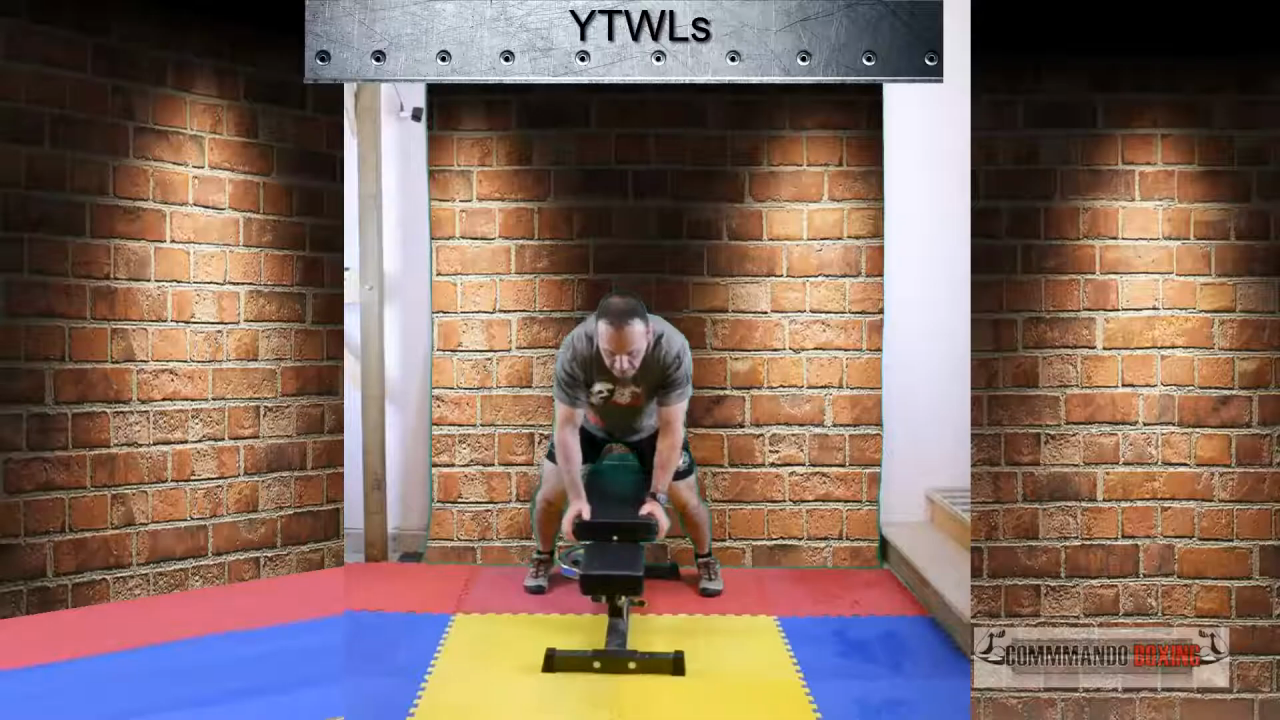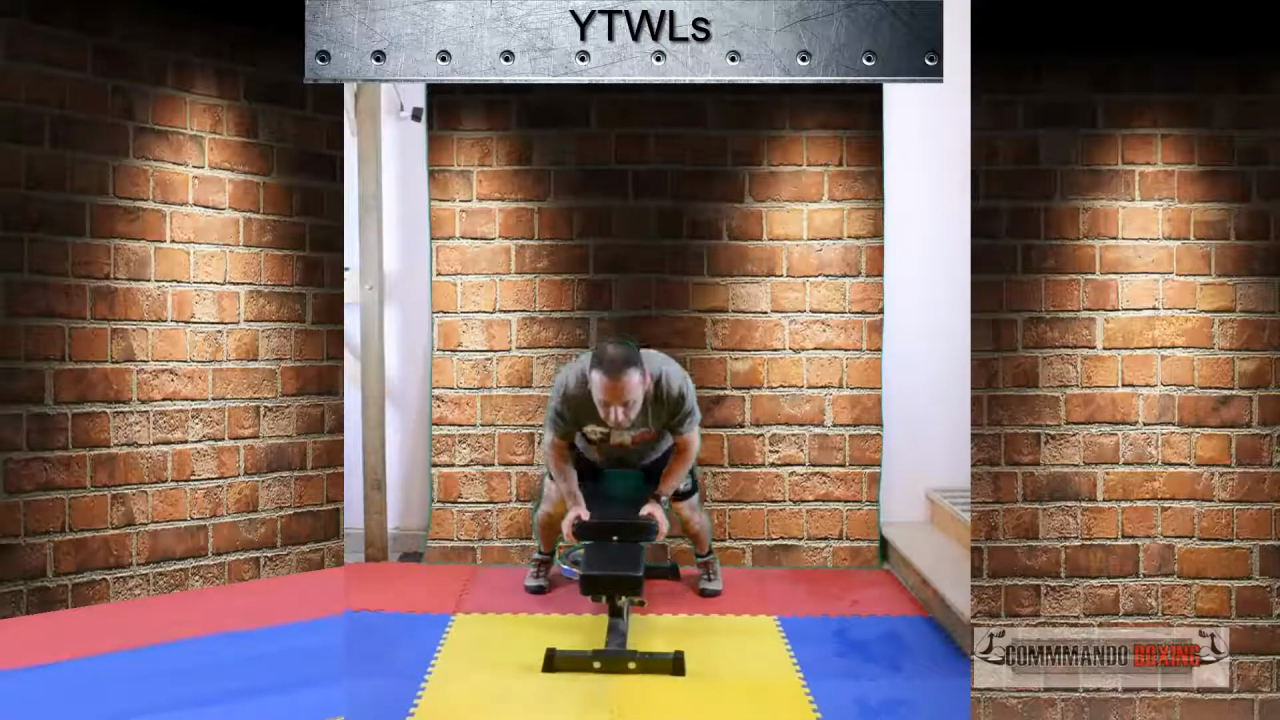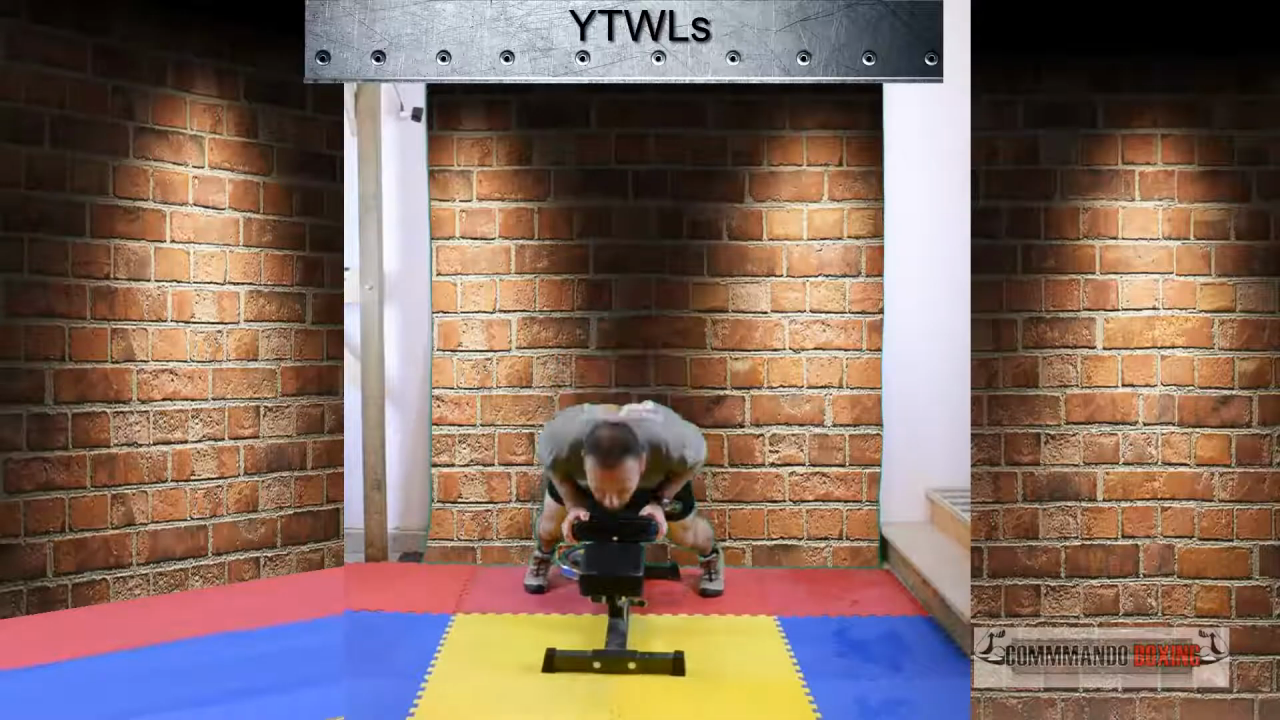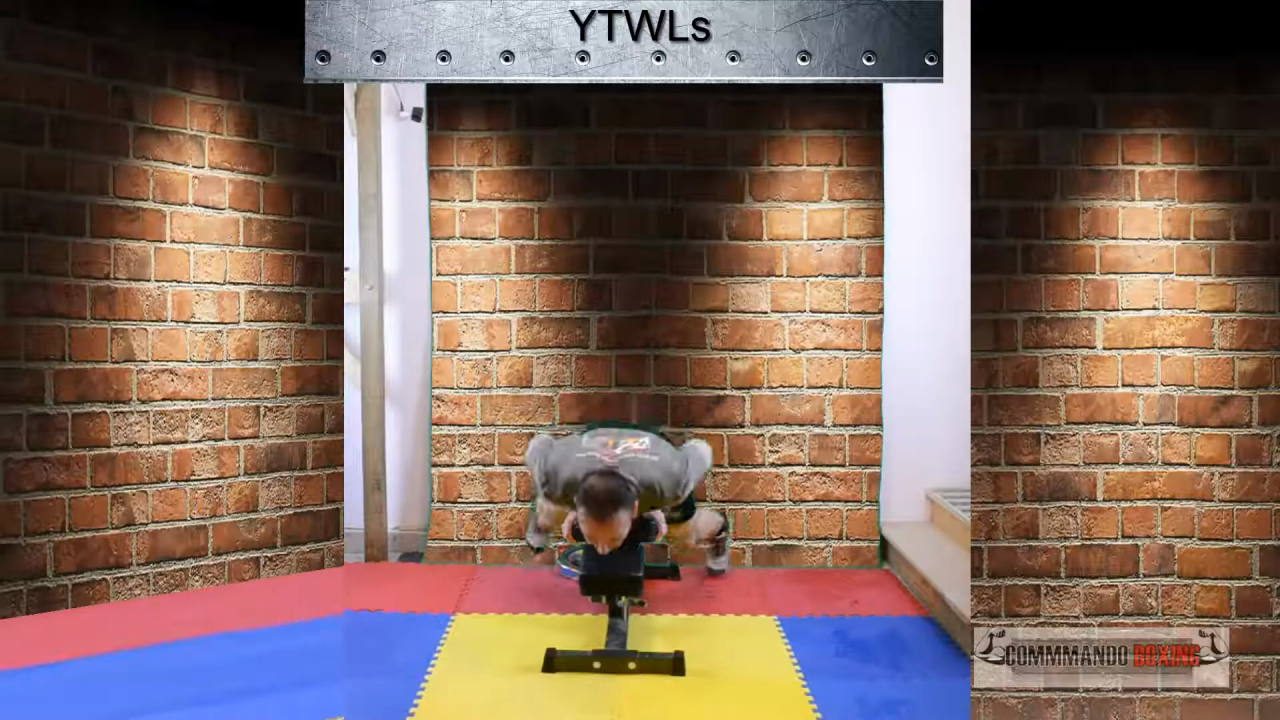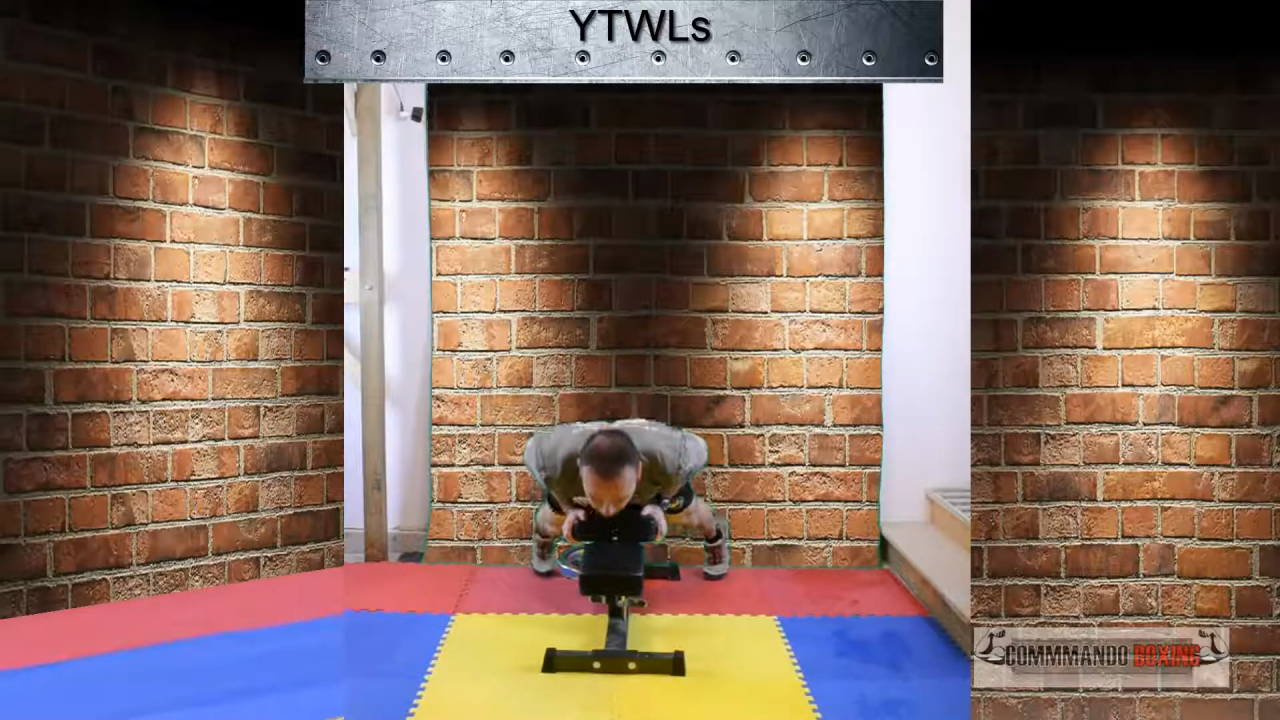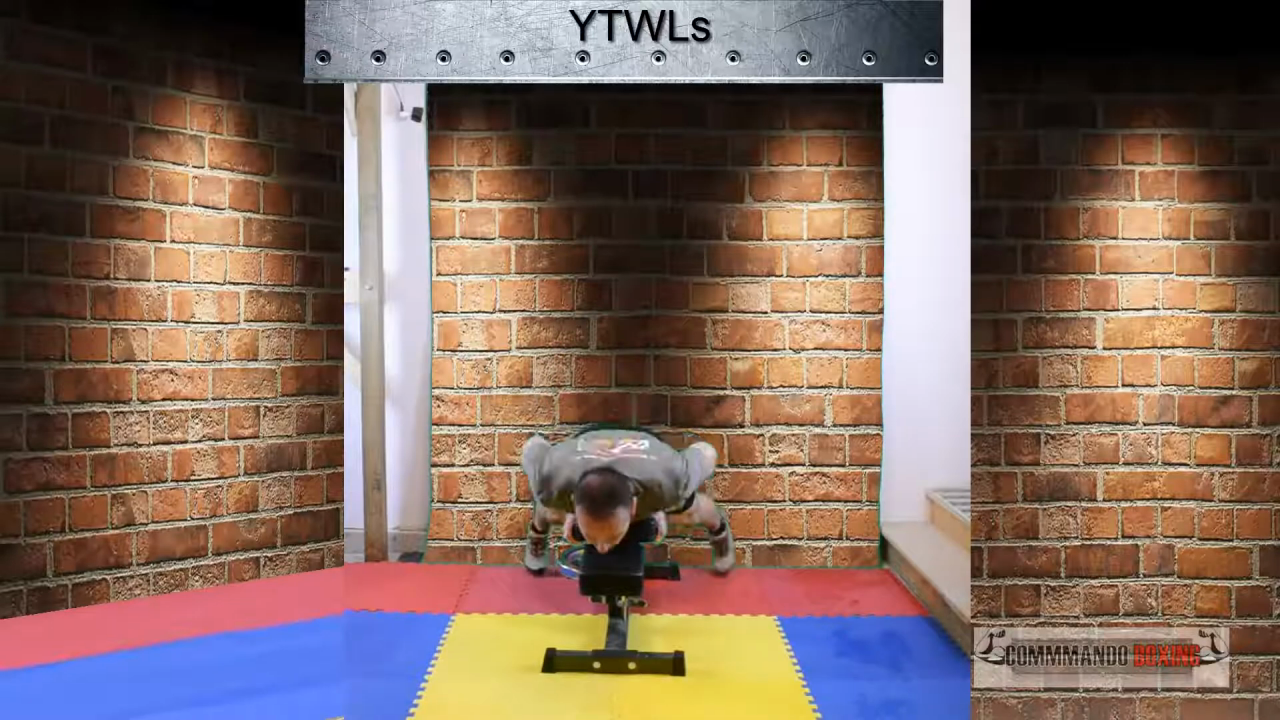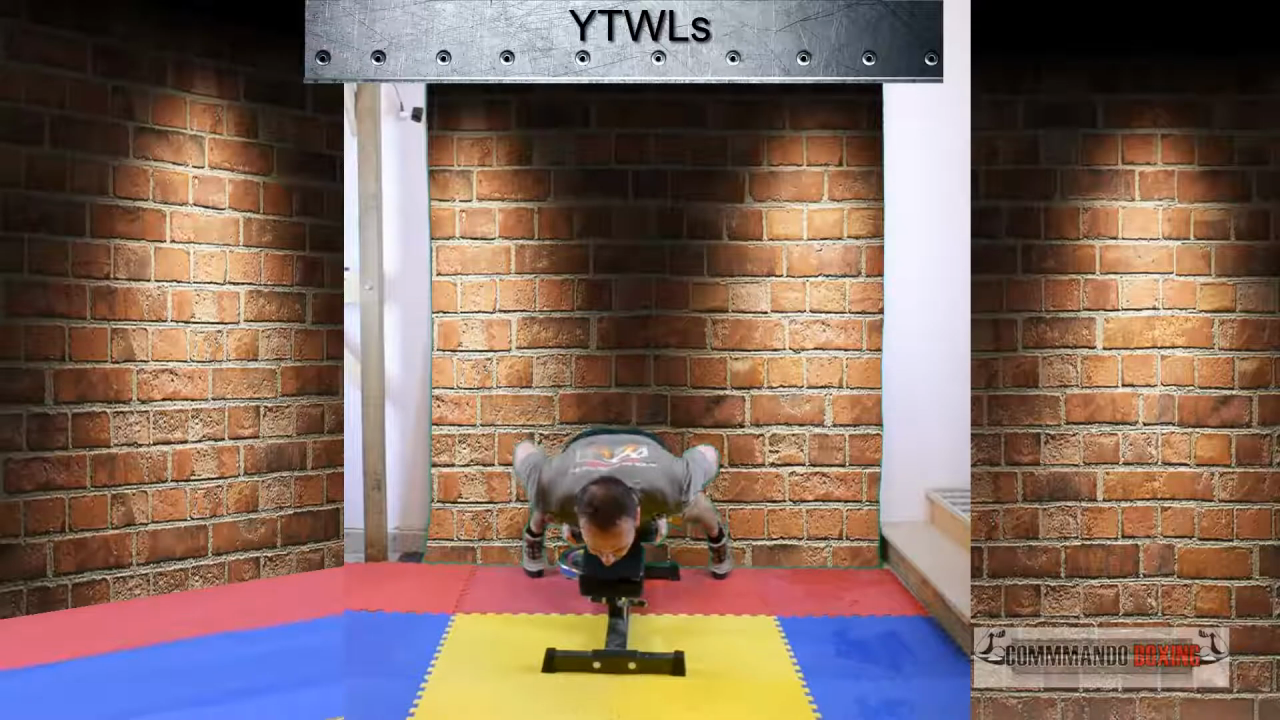
dt=0.4s
person 1, frame 1
left shoulder: (673, 349)
right shoulder: (575, 349)
left elbow: (671, 428)
right elbow: (566, 426)
left wrist: (657, 497)
right wrist: (577, 497)
left hip: (649, 426)
right hip: (589, 423)
left knee: (686, 499)
right knee: (550, 494)
left ankle: (705, 558)
right ankle: (543, 556)
person 1, frame 2
left shoulder: (675, 384)
right shoulder: (568, 386)
left elbow: (687, 447)
right elbow: (557, 447)
left wrist: (660, 499)
right wrist: (574, 502)
left knee: (688, 515)
right knee: (552, 510)
left ankle: (705, 558)
right ankle: (544, 557)
person 1, frame 3
left shoulder: (671, 443)
right shoulder: (562, 442)
left elbow: (698, 455)
left wrist: (662, 502)
right wrist: (572, 504)
left knee: (685, 534)
right knee: (551, 526)
left ankle: (710, 555)
right ankle: (543, 554)
person 1, frame 4
left shoulder: (667, 479)
right shoulder: (557, 477)
left elbow: (702, 450)
right elbow: (537, 445)
left wrist: (663, 507)
right wrist: (569, 508)
left knee: (687, 537)
right knee: (549, 517)
left ankle: (718, 527)
right ankle: (542, 519)
person 1, frame 5
left shoulder: (668, 456)
right shoulder: (555, 460)
left elbow: (698, 447)
right elbow: (532, 447)
left wrist: (661, 503)
right wrist: (568, 507)
left knee: (688, 515)
right knee: (554, 524)
left ankle: (714, 535)
right ankle: (544, 536)
person 1, frame 6
left shoulder: (667, 482)
right shoulder: (553, 482)
left elbow: (707, 454)
right elbow: (532, 446)
left wrist: (663, 507)
right wrist: (567, 512)
left knee: (691, 513)
right knee: (553, 512)
left ankle: (717, 525)
right ankle: (538, 530)
person 1, frame 7
left shoulder: (669, 489)
right shoulder: (553, 493)
left elbow: (708, 454)
right elbow: (523, 450)
left ankle: (716, 535)
right ankle: (534, 533)
